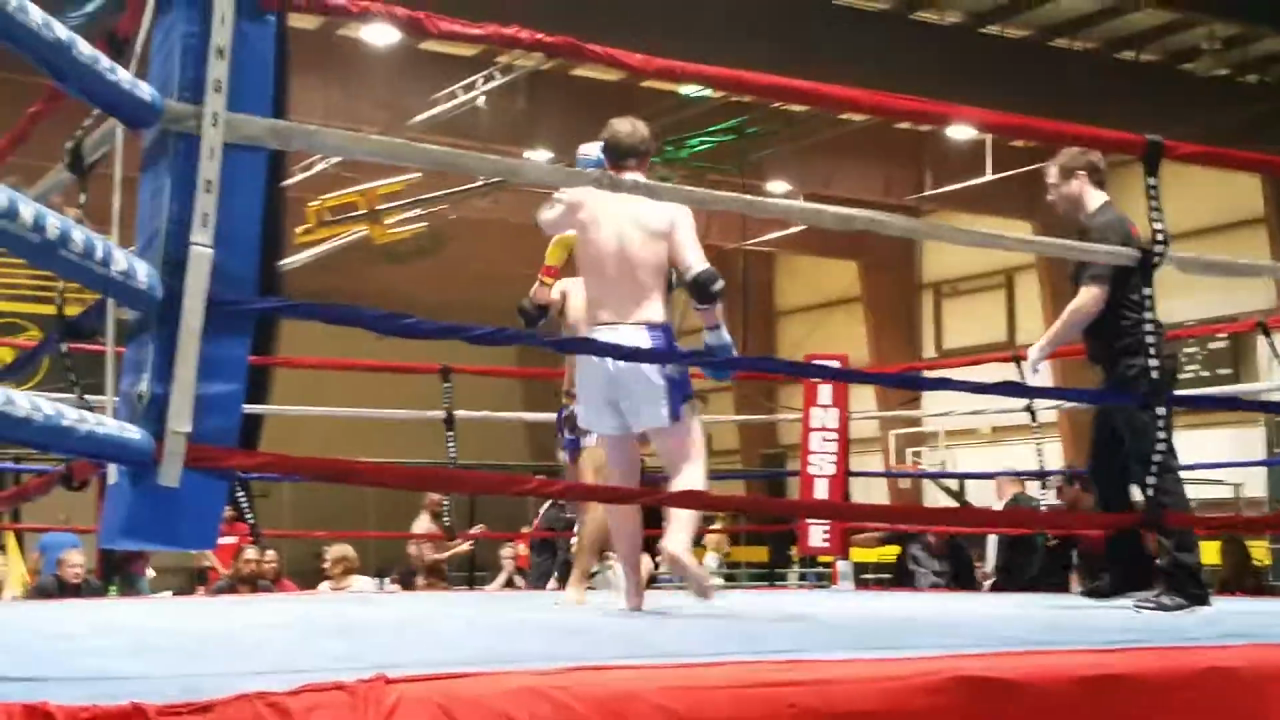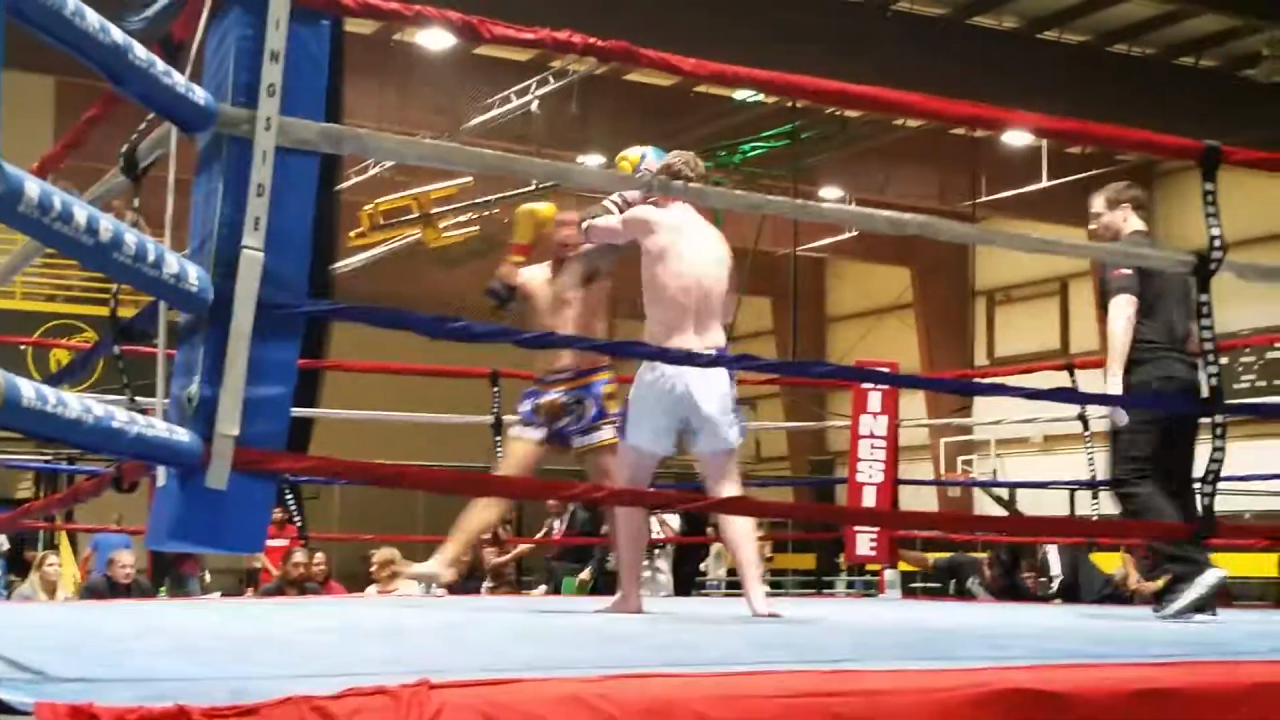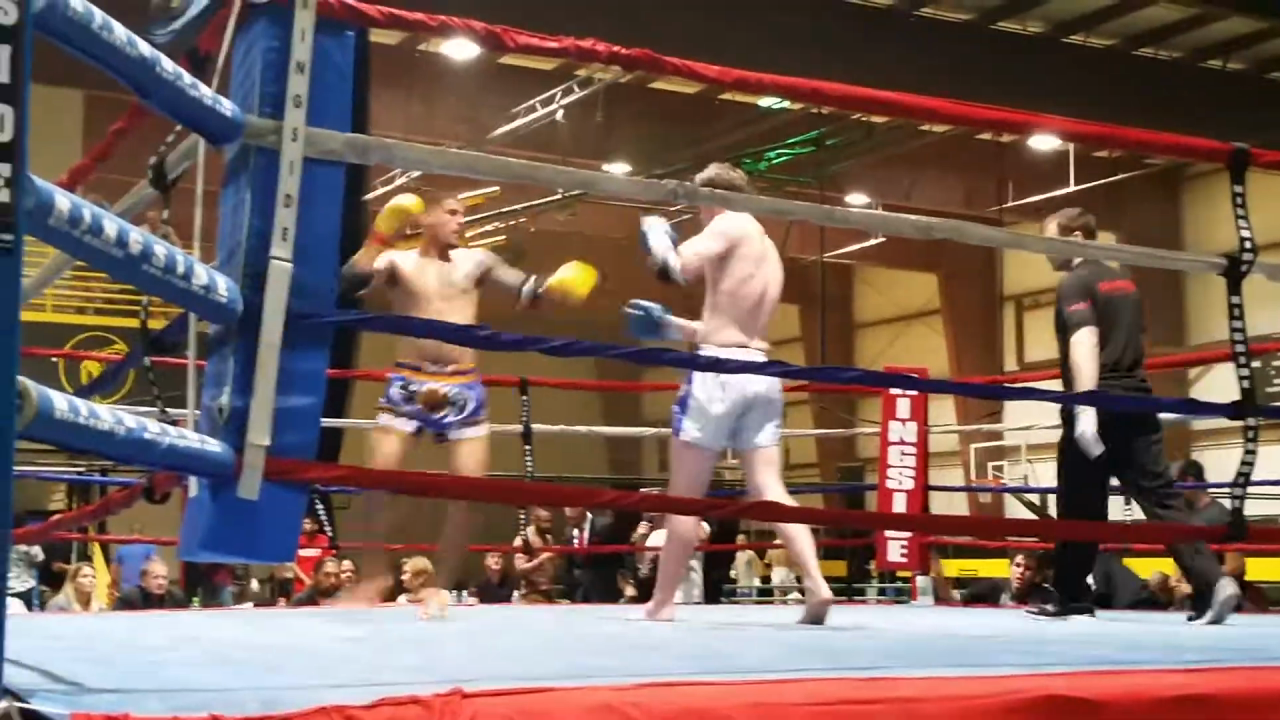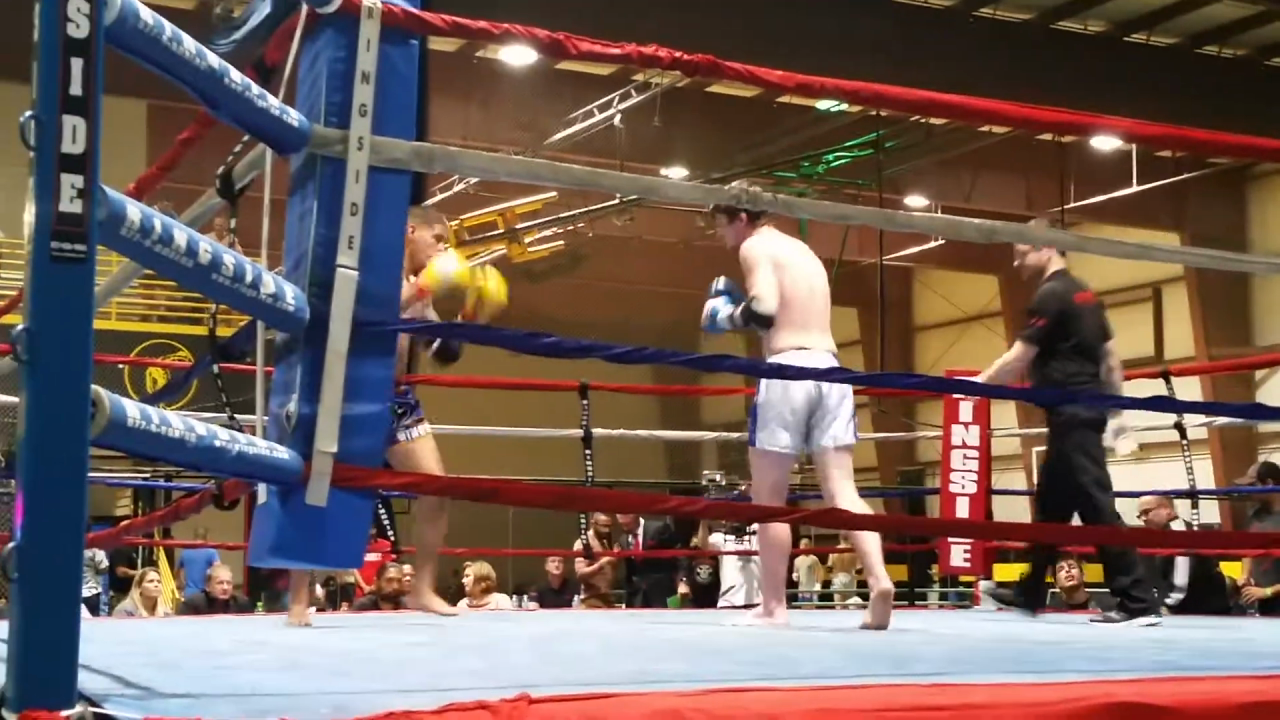
dt=0.4s
person 1, frame 1
left shoulder: (584, 199)
right shoulder: (669, 209)
left elbow: (547, 219)
right elbow: (704, 282)
right wrist: (716, 337)
left hip: (596, 350)
right hip: (648, 347)
left knee: (622, 477)
right knee: (688, 467)
left ankle: (635, 585)
right ankle: (677, 545)
person 1, frame 2
left shoulder: (653, 218)
right shoulder: (718, 240)
left elbow: (590, 231)
left wrist: (634, 198)
left hip: (664, 372)
right hip: (713, 372)
left knee: (629, 482)
right knee: (728, 492)
left ankle: (629, 595)
right ankle: (756, 594)
person 1, frame 3
left shoulder: (730, 225)
right shoulder: (767, 250)
left elbow: (675, 269)
left wrist: (655, 234)
right wrist: (669, 324)
left hip: (718, 369)
right hip: (761, 373)
left knee: (685, 492)
right knee: (769, 490)
left ankle: (662, 601)
right ankle: (817, 586)
person 1, frame 4
left shoulder: (756, 247)
right shoulder: (804, 254)
left elbow: (763, 313)
left wrist: (721, 314)
right wrist: (739, 300)
left hip: (786, 374)
right hip: (829, 372)
left knee: (769, 498)
right knee: (844, 493)
left ankle: (773, 606)
right ankle: (879, 584)
person 2, frame 1
left shoulder: (1104, 225)
right shoulder: (1110, 225)
left elbow: (1090, 301)
left wrist: (1042, 346)
left hip: (1136, 369)
right hip: (1127, 370)
left knee: (1154, 474)
right knee: (1107, 471)
left ankle: (1186, 584)
right ankle: (1129, 570)
person 2, frame 2
left shoulder: (1122, 254)
left elbow: (1123, 311)
left wrist: (1114, 379)
left hip: (1148, 381)
right hip: (1184, 379)
left knee: (1130, 479)
right knee: (1176, 486)
left ankle: (1192, 566)
right ankle: (1195, 594)
person 2, frame 3
left shoulder: (1073, 284)
right shoulder: (1125, 282)
left elbow: (1084, 343)
left wrist: (1084, 407)
left hip: (1100, 407)
right hip: (1138, 402)
left knee: (1076, 502)
right knee: (1160, 497)
left ankle: (1070, 598)
right ankle: (1211, 579)
person 2, frame 4
left shoulder: (1050, 295)
right shoulder: (1084, 294)
left elbow: (1020, 357)
right elbow: (1110, 354)
left wrist: (982, 381)
right wrist: (1116, 410)
left hip: (1070, 413)
right hip: (1088, 408)
left knee: (1095, 506)
right knee: (1050, 504)
left ankle: (1138, 602)
right ankle: (1030, 593)
person 3, frame 1
left shoulder: (619, 305)
right shoulder: (569, 302)
right elbow: (531, 315)
left hip: (608, 401)
right hip: (575, 402)
left knee: (591, 489)
left ankle: (577, 586)
right ankle: (634, 558)
person 3, frame 2
left shoulder: (592, 263)
right shoulder: (533, 274)
right elbow: (500, 296)
right wrist: (524, 245)
left hip: (591, 389)
right hip: (544, 394)
right knee: (506, 481)
right ankle: (444, 564)
person 3, frame 3
left shoulder: (475, 262)
right shoulder: (398, 262)
left elbow: (527, 291)
right elbow: (352, 285)
left wrist: (561, 285)
right wrist: (382, 234)
left hip: (469, 387)
right hip: (410, 385)
right knee: (380, 475)
left ankle: (440, 587)
person 3, frame 4
left shoulder: (417, 286)
left elbow: (445, 353)
left wrist: (475, 312)
right wrist: (422, 288)
left hip: (394, 396)
left ankle: (424, 587)
right ankle: (298, 602)
